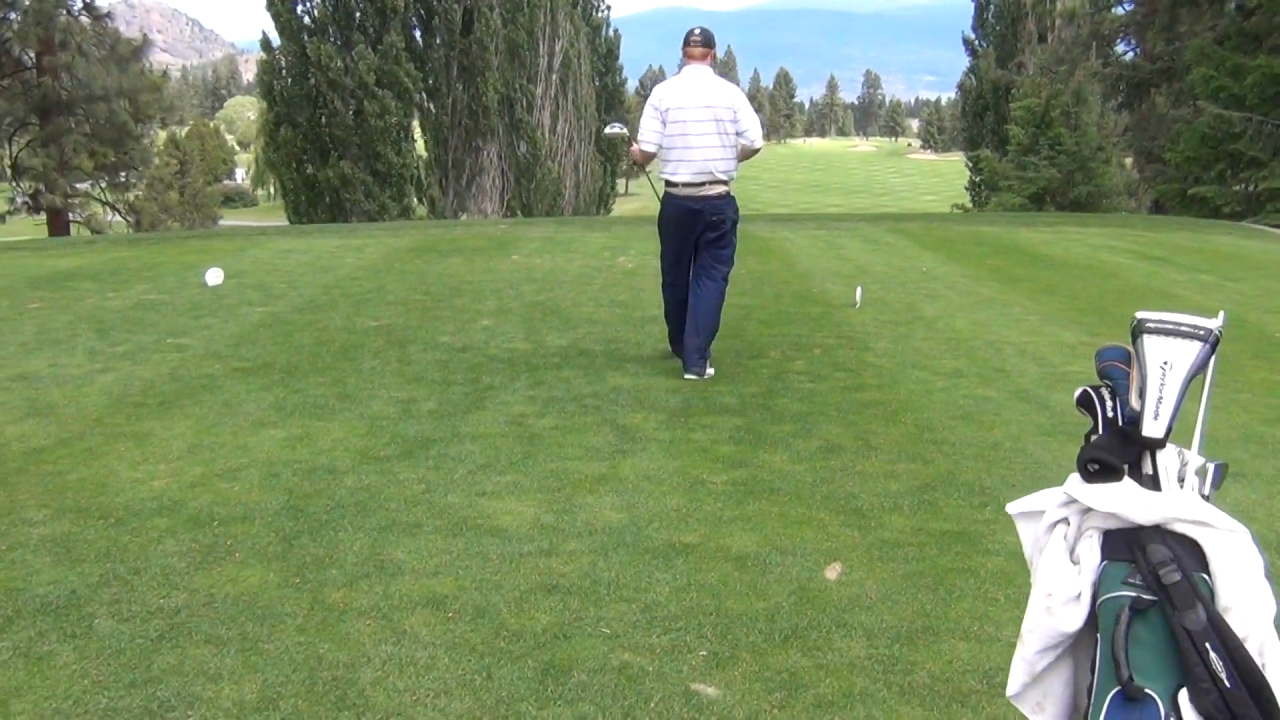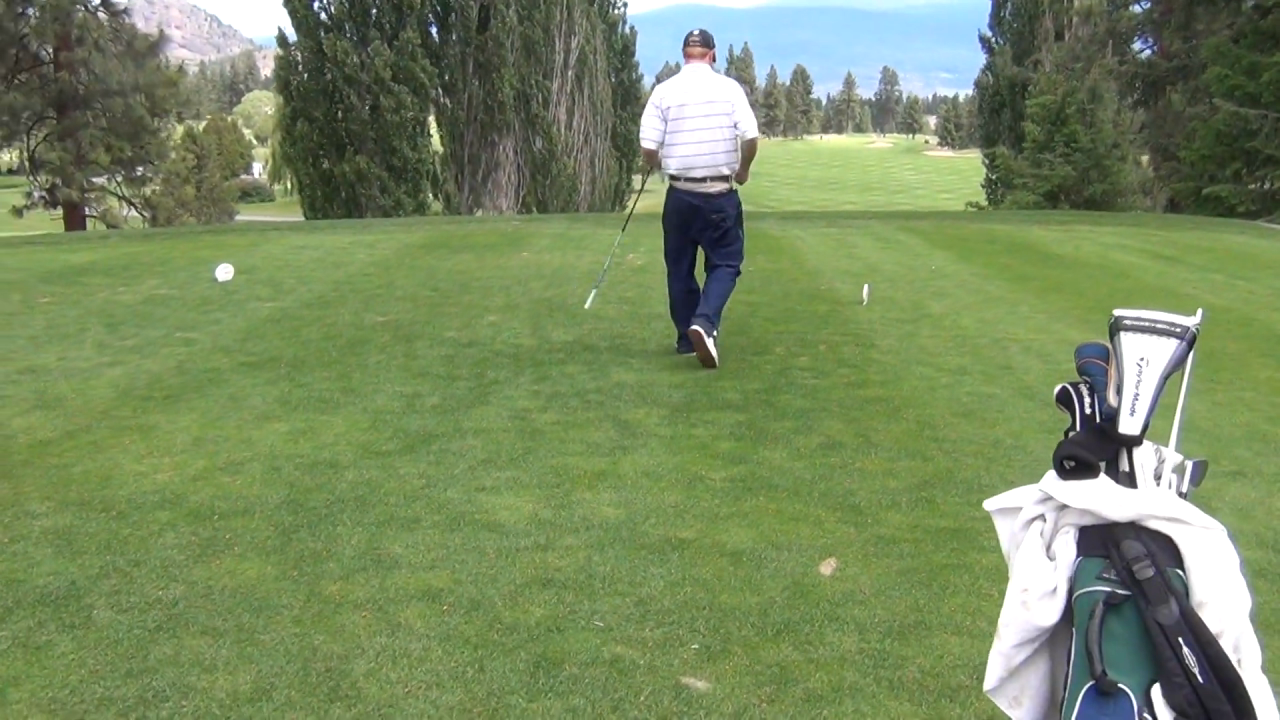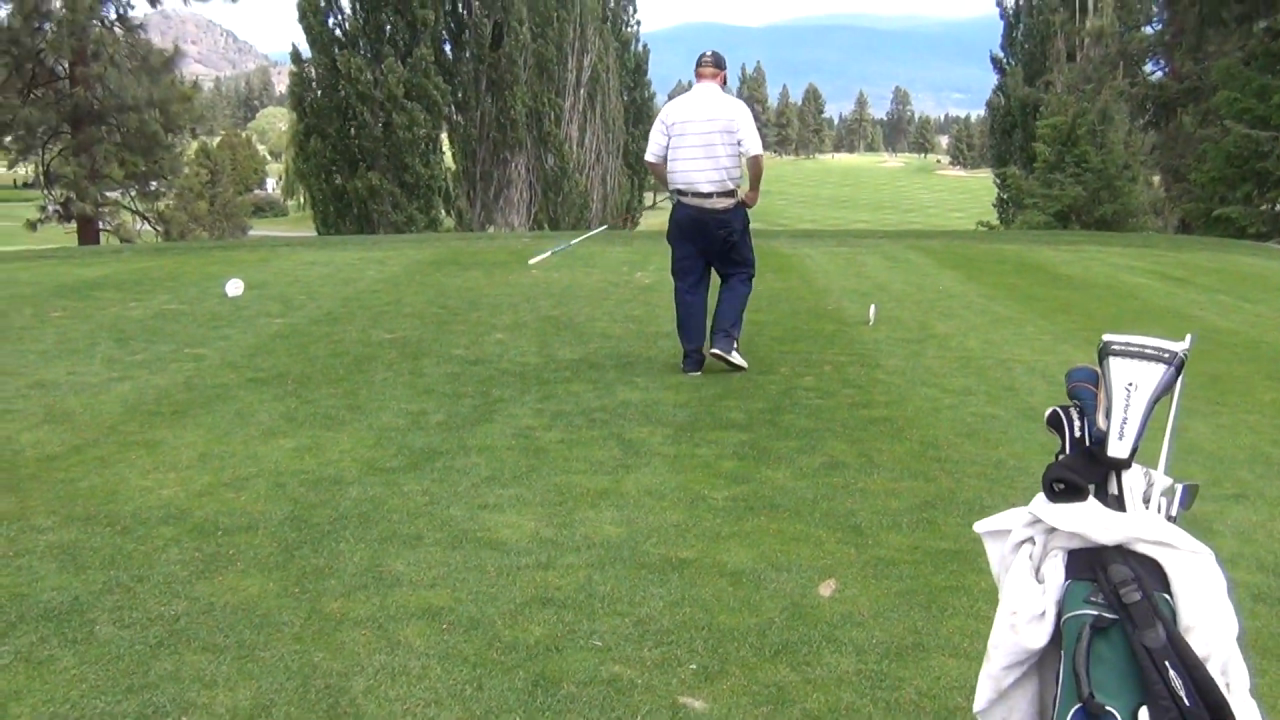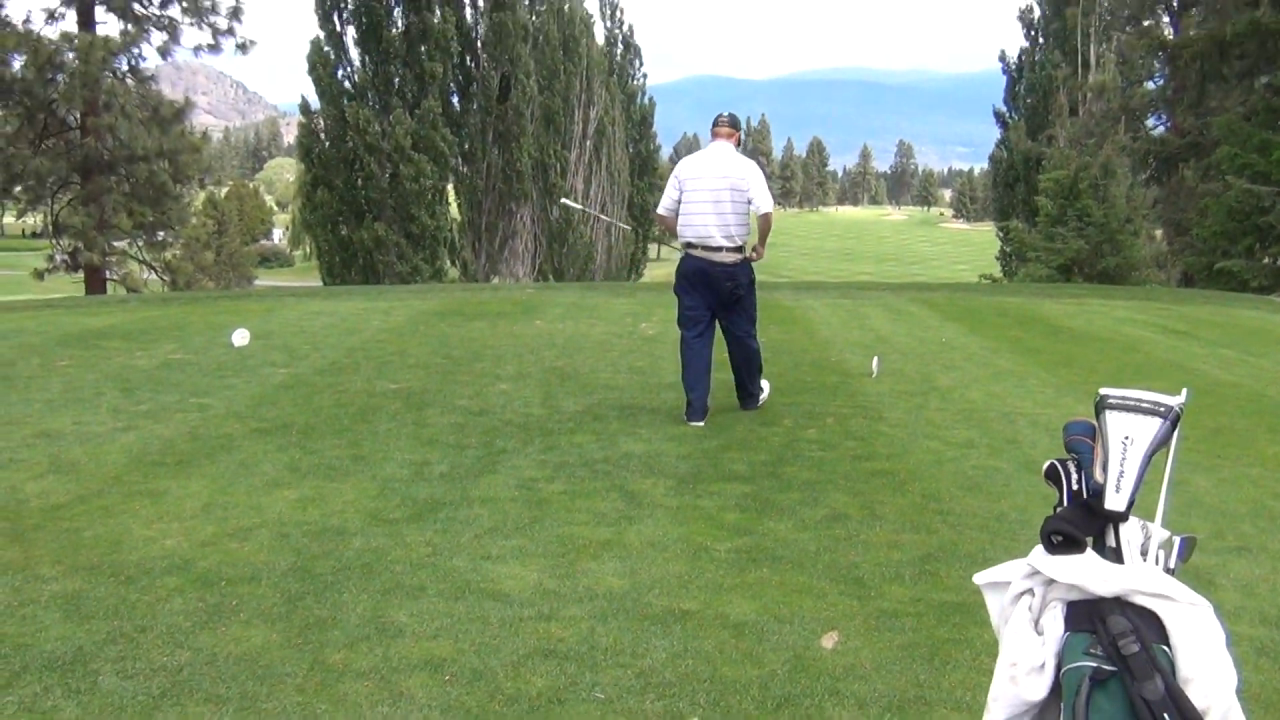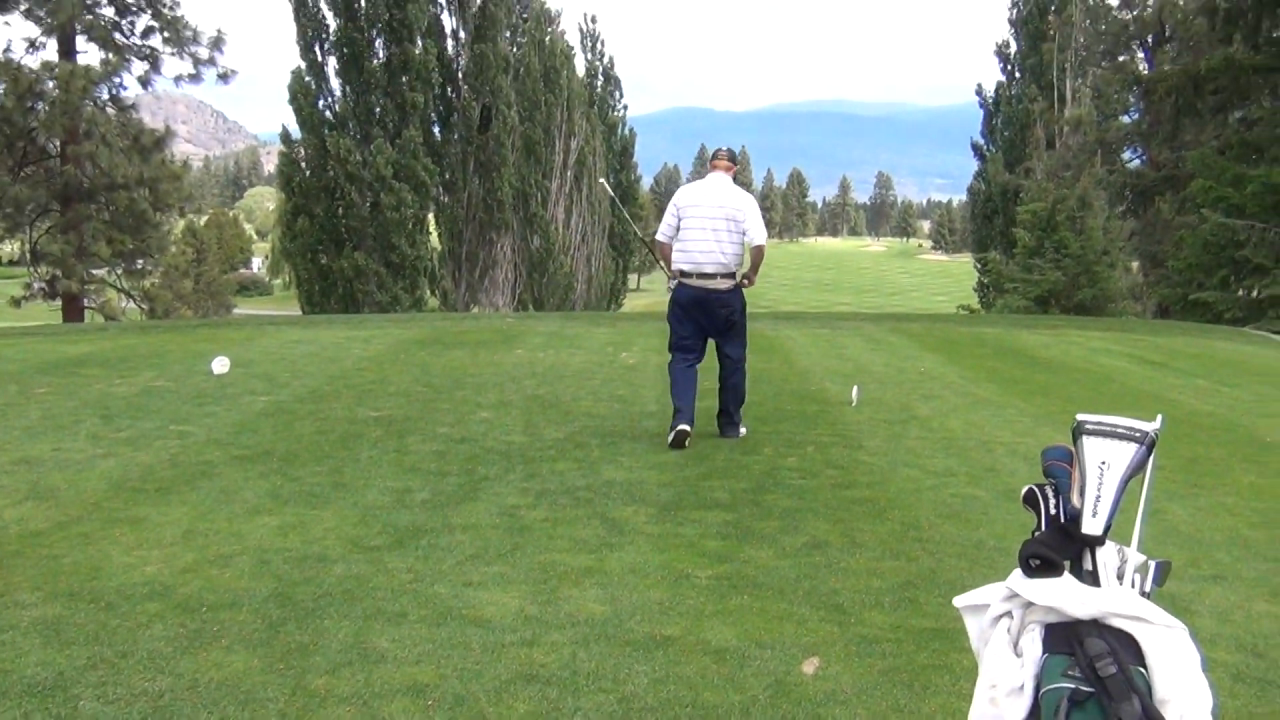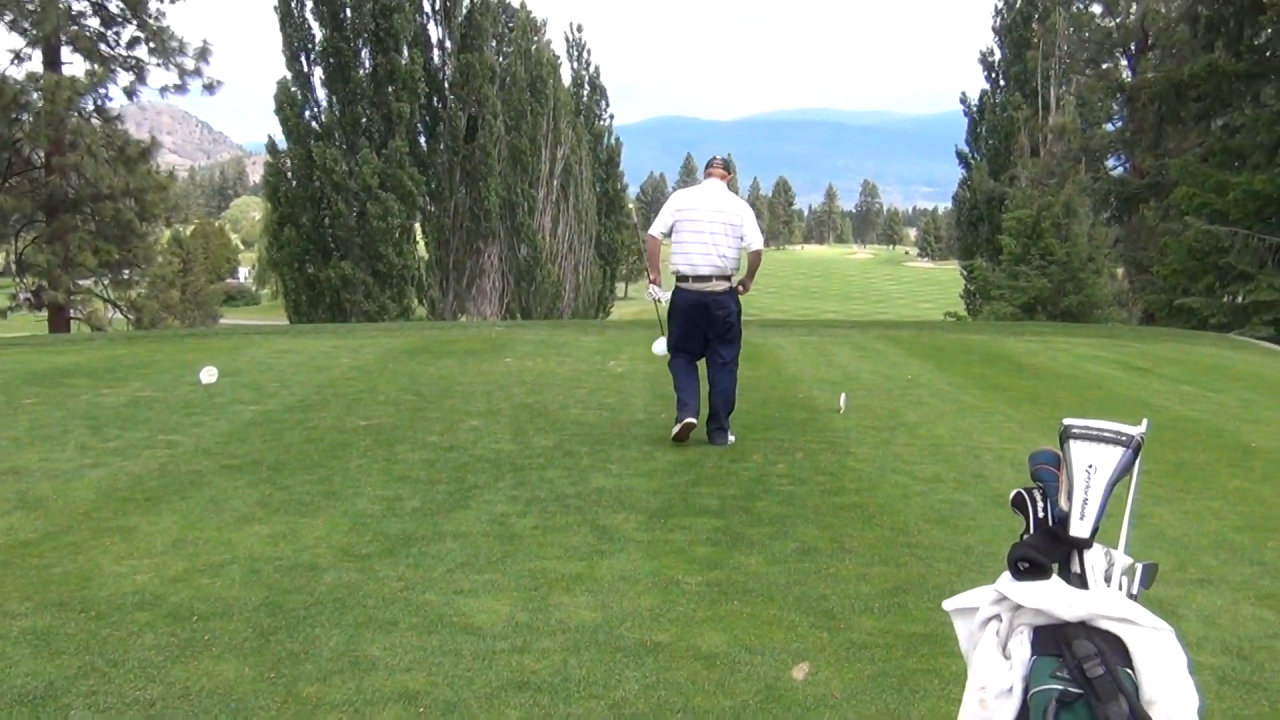
dt=0.2s
person 1, frame 1
left shoulder: (663, 92)
right shoulder: (729, 92)
left elbow: (647, 151)
right elbow: (754, 143)
left wrist: (637, 156)
left hip: (676, 199)
right hip: (717, 200)
left knee: (675, 276)
right knee: (711, 278)
left ankle: (681, 346)
right ankle: (696, 359)
person 1, frame 2
left shoulder: (663, 91)
right shoulder: (729, 87)
left elbow: (649, 148)
right elbow: (750, 136)
left wrist: (657, 164)
right wrist: (742, 169)
left hip: (680, 194)
right hip: (720, 195)
left knee: (679, 268)
right knee: (724, 266)
left ankle: (685, 338)
right ankle: (703, 323)
person 1, frame 3
left shoulder: (671, 108)
right shoulder: (735, 107)
left elbow: (653, 159)
right elbow: (755, 155)
right wrist: (754, 191)
left hip: (685, 210)
right hip: (725, 209)
left knee: (688, 284)
right knee: (739, 274)
left ankle: (692, 358)
right ankle: (724, 340)
person 1, frame 4
left shoulder: (686, 165)
right shoulder: (746, 166)
left elbow: (664, 213)
right elbow: (765, 212)
right wrist: (761, 245)
left hip: (693, 263)
right hip: (732, 264)
left knee: (694, 334)
right knee: (741, 333)
left ankle: (696, 408)
right ankle: (750, 395)
person 1, frame 5
left shoulder: (684, 193)
right shoulder: (743, 198)
left elbow: (662, 239)
right elbow: (758, 244)
left wrist: (675, 270)
right wrist: (752, 273)
left hip: (687, 290)
right hip: (726, 290)
left knee: (683, 358)
right knee: (732, 358)
left ankle: (681, 419)
right ankle: (730, 424)
person 1, frame 6
left shoulder: (680, 197)
right shoulder: (739, 205)
left elbow: (654, 236)
right elbow: (756, 249)
left wrist: (654, 272)
right wrist: (748, 279)
left hip: (685, 292)
right hip: (722, 294)
left knee: (682, 355)
right knee: (723, 362)
left ankle: (687, 411)
right ankle: (719, 431)
